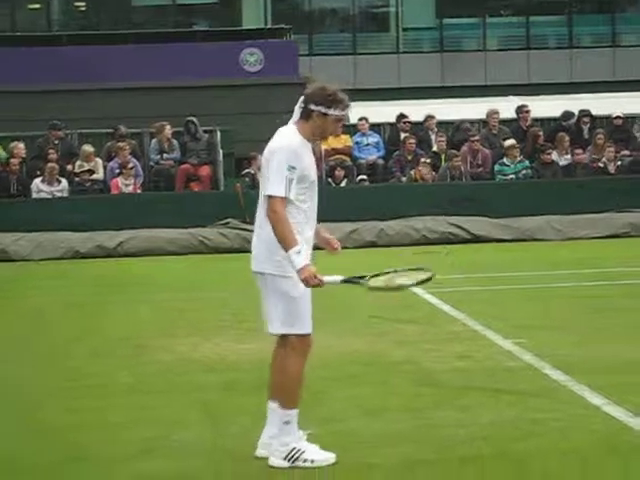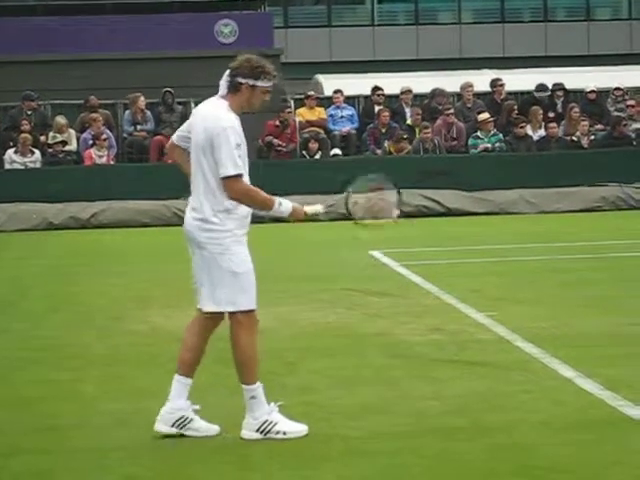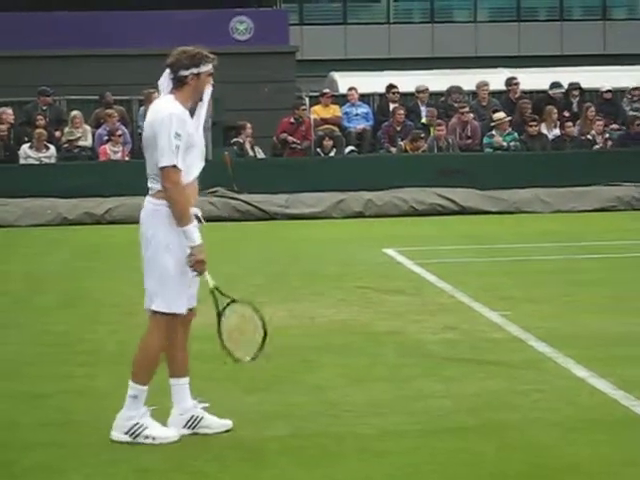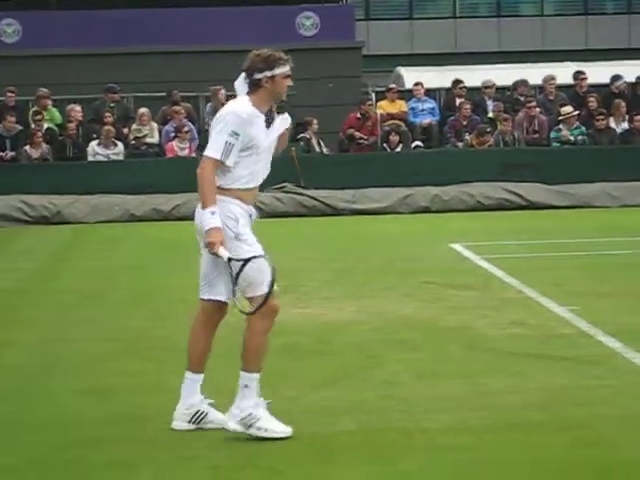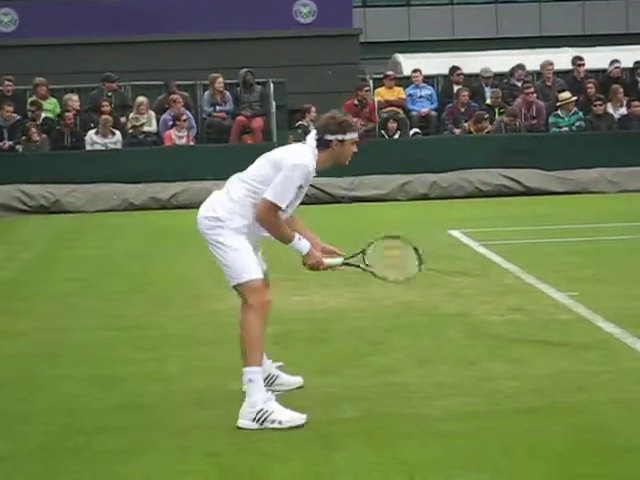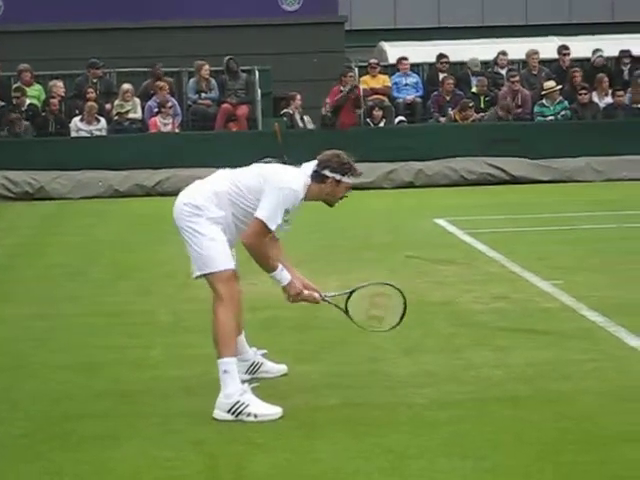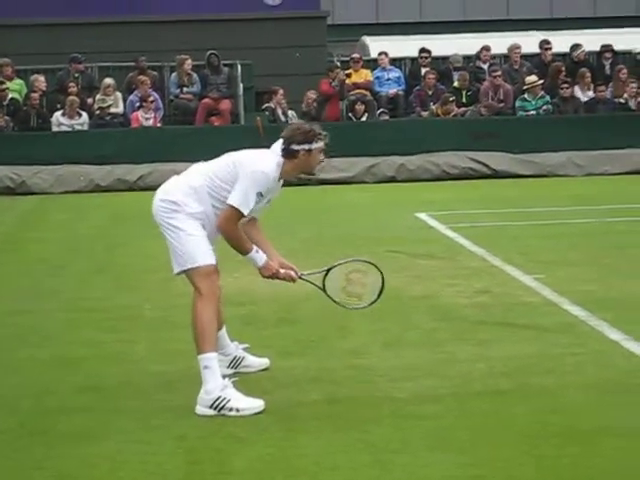
dt=0.7s
person 1, frame 1
left shoulder: (298, 142)
right shoulder: (288, 147)
right elbow: (274, 209)
left wrist: (317, 234)
right wrist: (299, 260)
left hip: (285, 257)
right hip: (282, 259)
left knee: (287, 341)
right knee: (297, 343)
left ankle: (274, 434)
right ankle: (286, 442)
person 1, frame 2
left shoulder: (206, 109)
right shoulder: (224, 122)
left elbow: (174, 148)
right elbow: (236, 189)
right wrist: (283, 207)
left hip: (203, 222)
right hip: (220, 230)
left knee: (209, 317)
right knee: (244, 318)
left ankle: (175, 409)
right ankle: (258, 415)
person 1, frame 3
left shoulder: (176, 111)
right shoulder: (170, 114)
right elbow: (172, 182)
right wrist: (195, 239)
left hip: (173, 220)
right hip: (168, 220)
left knee: (180, 317)
right knee: (165, 319)
left ankle: (184, 410)
right ankle: (131, 417)
person 1, frame 4
left shoulder: (255, 114)
right shoulder: (238, 113)
right elbow: (206, 170)
left wrist: (278, 136)
right wrist: (213, 222)
left hip: (230, 215)
right hip: (226, 216)
left knee: (213, 308)
right knee: (265, 307)
left ankle: (191, 406)
right ankle: (247, 410)
person 1, frame 5
left shoulder: (303, 158)
right shoulder: (300, 163)
left elbow: (281, 210)
right elbow: (265, 213)
left wrist: (316, 244)
right wrist: (303, 248)
left hip: (230, 218)
right hip: (223, 220)
left knee: (253, 293)
right knee: (258, 298)
left ankle: (260, 372)
right ankle: (256, 405)
person 1, frame 6
left shoulder: (297, 190)
right shoulder: (290, 187)
left elbow: (269, 241)
right elbow: (252, 240)
left wrist: (298, 279)
right wrist: (285, 279)
left hip: (206, 210)
right hip: (199, 210)
left knee: (228, 285)
right knee: (227, 292)
left ankle: (244, 359)
right ankle: (231, 397)
person 1, frame 7
left shoulder: (274, 175)
right shoulder: (262, 170)
left elbow: (247, 220)
right elbow: (226, 225)
left wrist: (275, 259)
right wrist: (259, 260)
left hip: (187, 206)
right hip: (177, 206)
left knee: (209, 279)
right knee: (207, 287)
left ankle: (225, 354)
right ankle: (213, 391)
